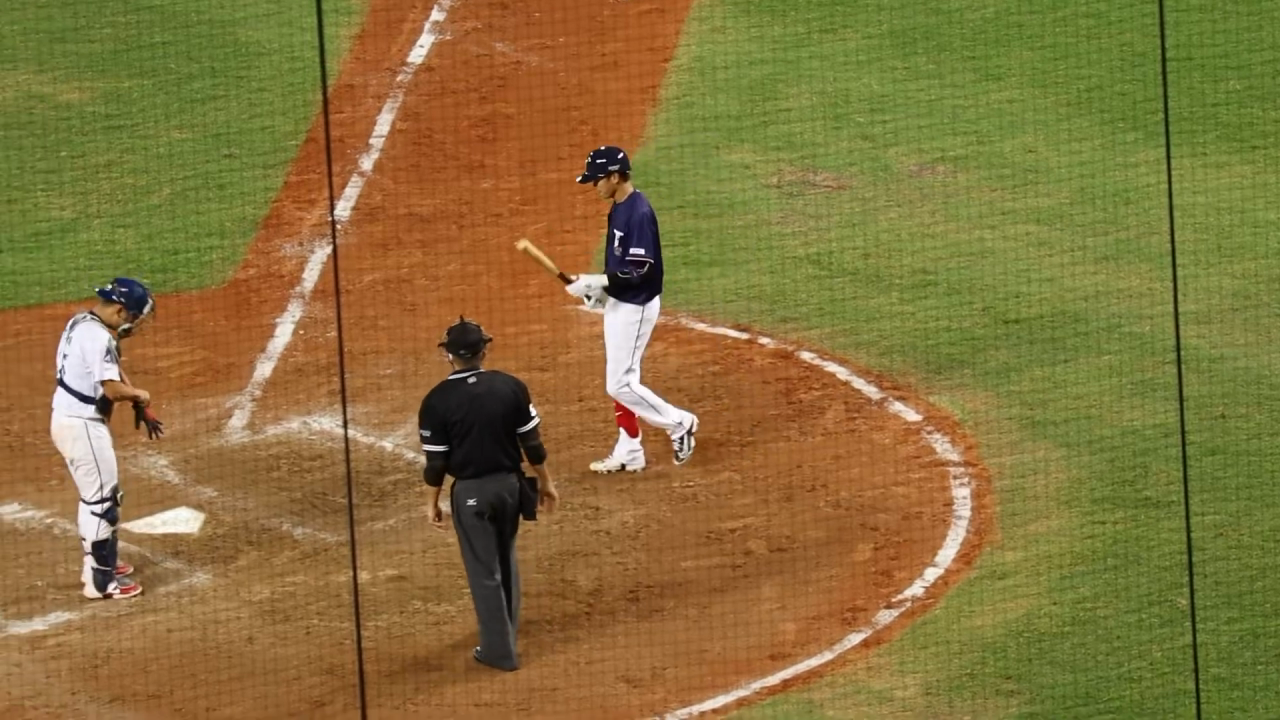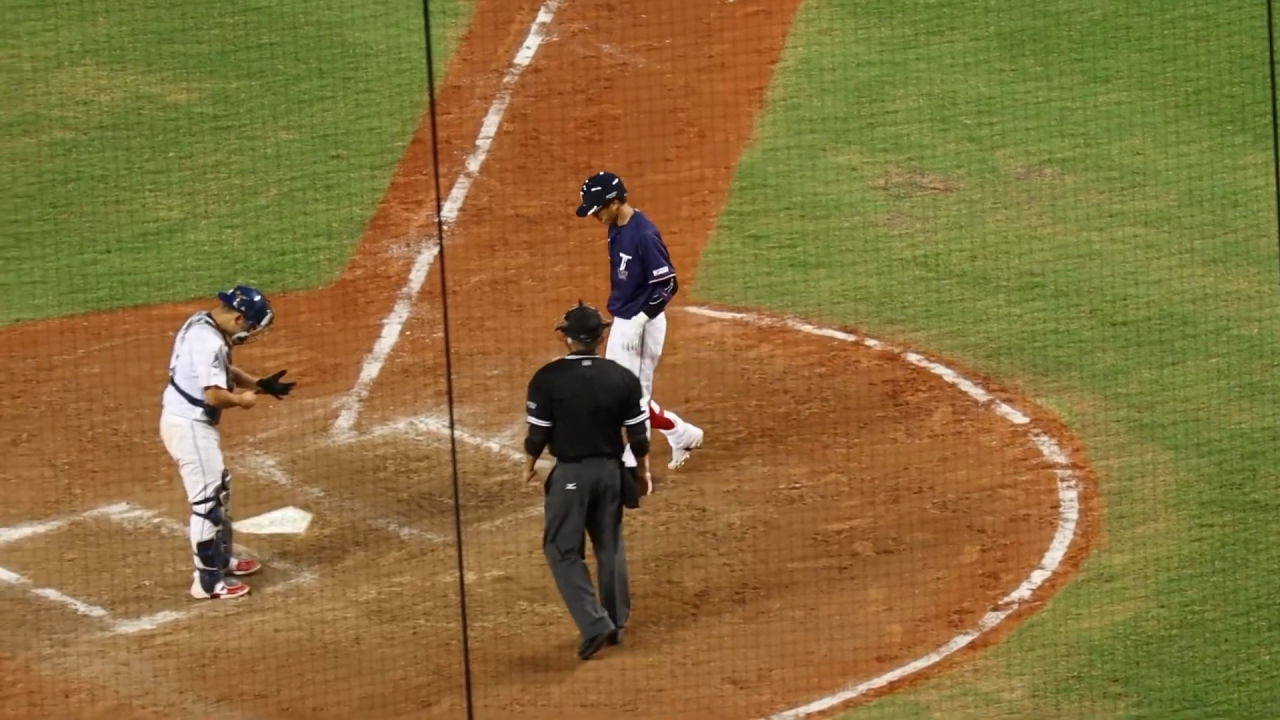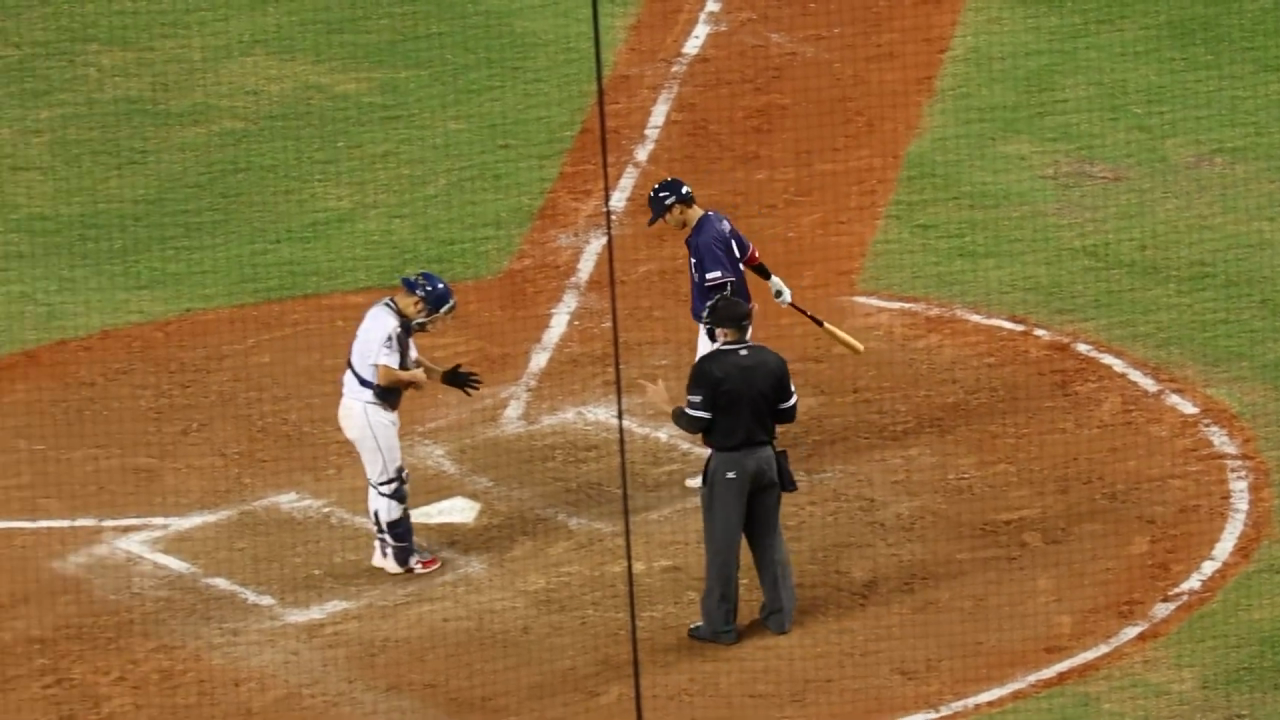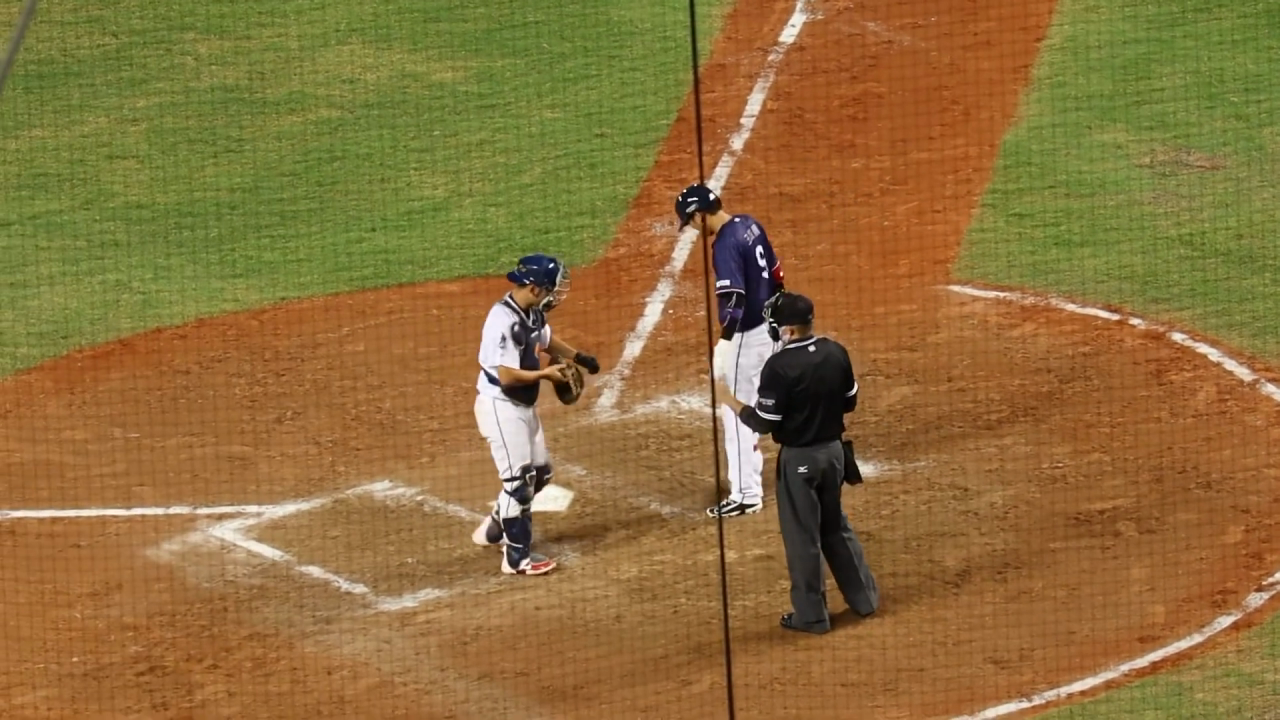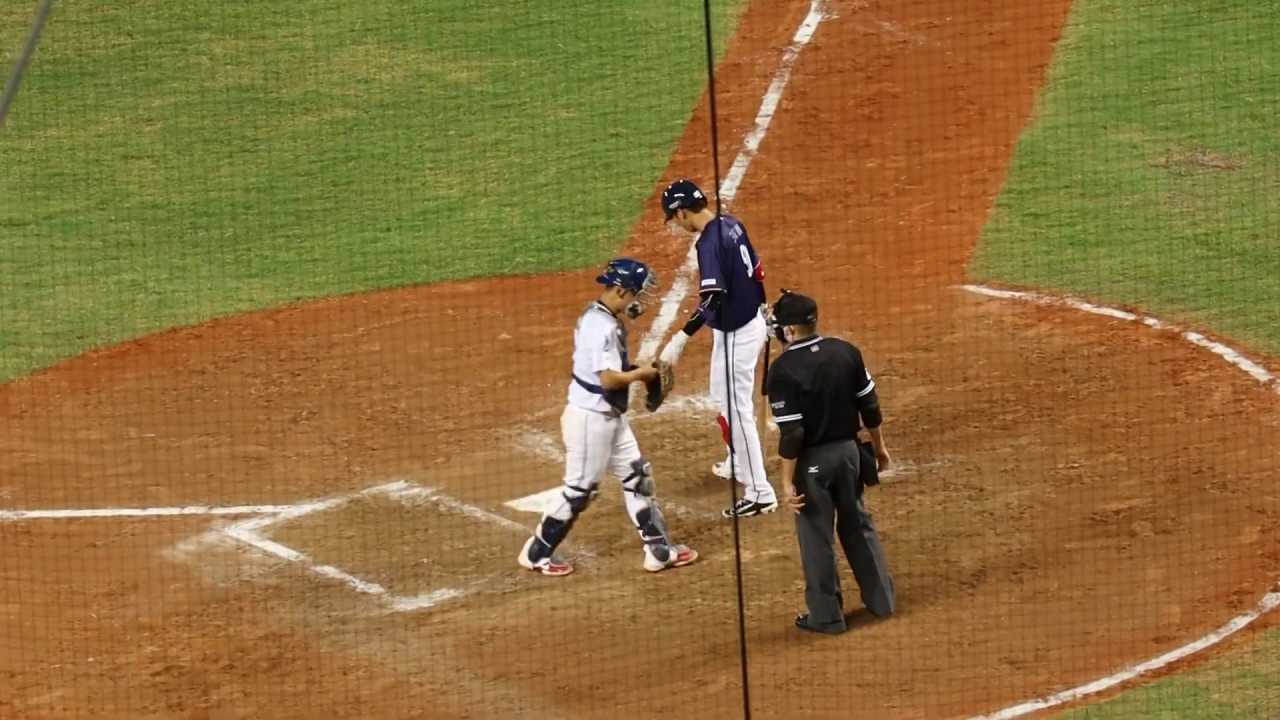
dt=0.5s
person 1, frame 1
left shoulder: (438, 400)
right shoulder: (510, 386)
left elbow: (436, 462)
right elbow: (531, 442)
left wrist: (432, 503)
right wrist: (546, 483)
left hip: (470, 491)
right hip: (509, 483)
left knee: (484, 571)
right knee: (503, 558)
left ankle: (500, 649)
right ankle: (505, 624)
person 1, frame 2
left shoulder: (548, 377)
right shoulder: (623, 377)
left elbow: (537, 435)
right elbow: (638, 434)
left wrist: (529, 466)
left hip: (570, 474)
right hip: (609, 471)
left knee: (563, 553)
right knee: (610, 550)
left ankle: (594, 622)
right ankle: (614, 624)
person 1, frame 3
left shoulder: (708, 367)
right shoulder: (773, 362)
left elbow: (693, 423)
right elbow: (788, 413)
left wrist: (664, 401)
left hip: (728, 465)
right hip: (765, 458)
left knee: (722, 545)
right knee: (769, 539)
left ankle: (720, 625)
right ankle: (780, 614)
person 1, frame 4
left shoulder: (779, 367)
right shoulder: (836, 353)
left elbow: (763, 423)
right elbow: (849, 403)
left wrist: (728, 399)
left hip: (799, 459)
right hip: (834, 451)
left knee: (802, 538)
right knee: (836, 527)
left ankle: (811, 615)
right ankle: (863, 597)
person 1, frame 5
left shoulder: (783, 369)
right shoulder: (846, 352)
left elbow: (791, 433)
right elbow: (869, 405)
left wrist: (788, 481)
right wrist: (878, 444)
left hip: (813, 460)
right hip: (848, 451)
left knee: (816, 539)
right knee: (858, 527)
left ankle: (827, 615)
right ankle: (881, 599)
person 2, frame 1
left shoulder: (638, 212)
right shoulder: (618, 206)
left elbow: (640, 267)
left wrist: (595, 282)
right wrist: (599, 284)
left hip: (634, 307)
right hip: (618, 303)
left knee: (619, 382)
right knee: (621, 378)
left ankle: (678, 422)
right ankle: (629, 451)
person 2, frame 2
left shoulder: (644, 234)
right shoulder: (616, 228)
left elbow: (668, 284)
left wrist: (640, 321)
left hip: (641, 326)
right hip: (624, 322)
right ankle: (684, 434)
person 2, frame 3
left shoulder: (705, 236)
right shoulder: (715, 221)
left elbow: (721, 290)
right elbow: (748, 253)
left wrist: (714, 338)
right wrist: (773, 281)
person 2, frame 4
left shoulder: (725, 244)
right shoulder: (749, 224)
left elbow: (733, 300)
right elbow: (774, 270)
left wrist: (724, 347)
left hip: (748, 334)
right hip: (767, 326)
left knee: (733, 413)
right knee: (745, 406)
left ankle: (746, 494)
right ankle: (750, 478)
person 2, frame 5
left shoulder: (709, 243)
right shoulder: (731, 224)
left elbow: (711, 300)
right elbow: (756, 270)
left wrist: (681, 338)
right wrist: (763, 309)
left hip: (735, 332)
right hip: (752, 323)
left knee: (735, 410)
right knee: (728, 400)
left ankle: (759, 492)
right ankle: (739, 464)
person 3, frame 1
left shoulder: (82, 322)
right shoulder: (98, 337)
left elbow: (110, 372)
right elbow: (113, 390)
left wrist: (141, 408)
right wrist: (139, 395)
left hip: (71, 420)
right hip: (83, 425)
left knee: (95, 496)
right knee: (104, 500)
left ankle: (97, 563)
right ankle: (101, 579)
person 3, frame 2
left shoulder: (201, 323)
right shoulder: (209, 341)
left elbow: (224, 369)
right elbow: (215, 395)
left wrist: (258, 384)
right wrist: (244, 399)
left hip: (192, 422)
right hip: (190, 426)
left knee: (219, 488)
right knee: (207, 502)
left ankle: (222, 559)
right ankle: (208, 580)
person 3, frame 3
left shoulder: (394, 318)
right shoulder: (386, 323)
left elbow: (411, 361)
right elbow: (386, 376)
left wrist: (444, 377)
right wrist: (416, 378)
left hip: (375, 409)
right hip: (367, 411)
left knee: (381, 478)
right knee: (392, 480)
left ankle: (387, 547)
right ankle: (402, 554)
person 3, frame 4
left shoulder: (532, 311)
right shoulder: (504, 320)
left elbow: (547, 340)
right elbow: (507, 375)
left wrist: (578, 357)
right wrist: (546, 374)
left hip: (522, 405)
right hip: (500, 407)
left knee: (540, 472)
right knee: (519, 479)
left ankle: (493, 529)
right ankle: (517, 556)
person 3, frame 5
left shoulder: (598, 317)
right shoulder: (603, 327)
right elbow: (611, 379)
left wrist: (640, 369)
right wrist: (645, 374)
left hip: (608, 415)
right hip: (591, 418)
left knee: (638, 477)
right knee: (579, 490)
left ankle: (658, 550)
right ankle: (537, 553)
